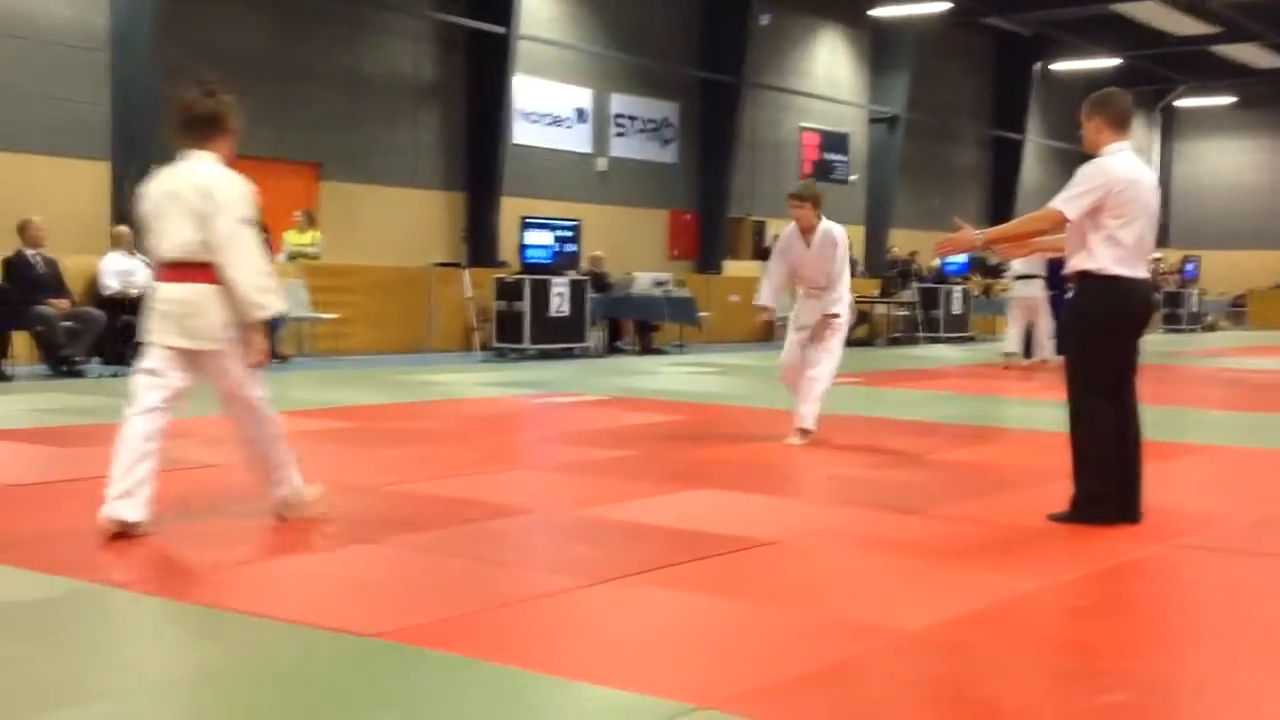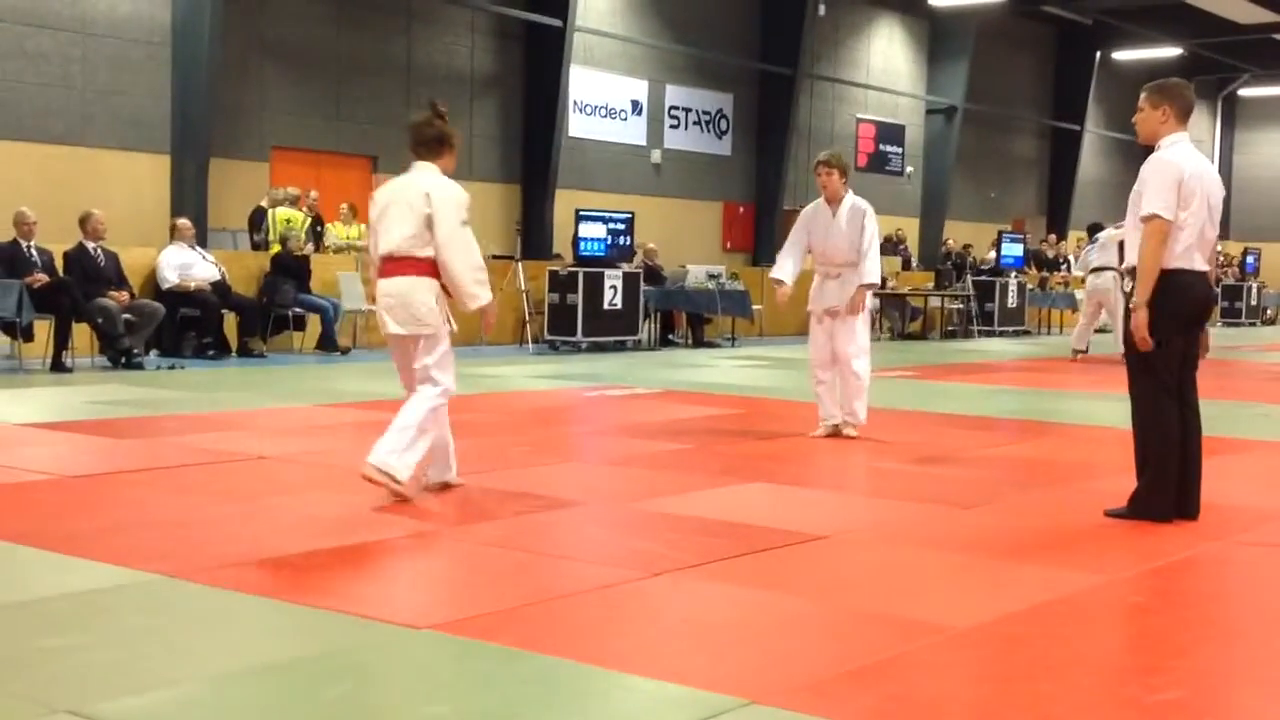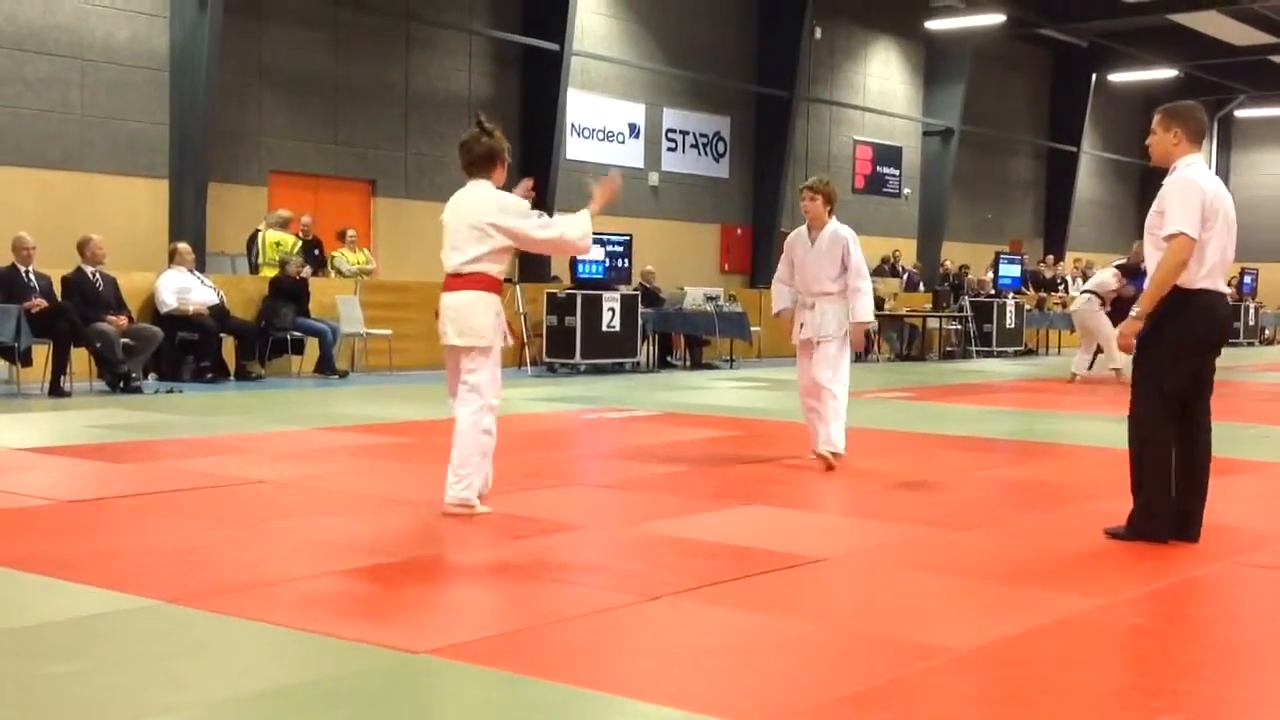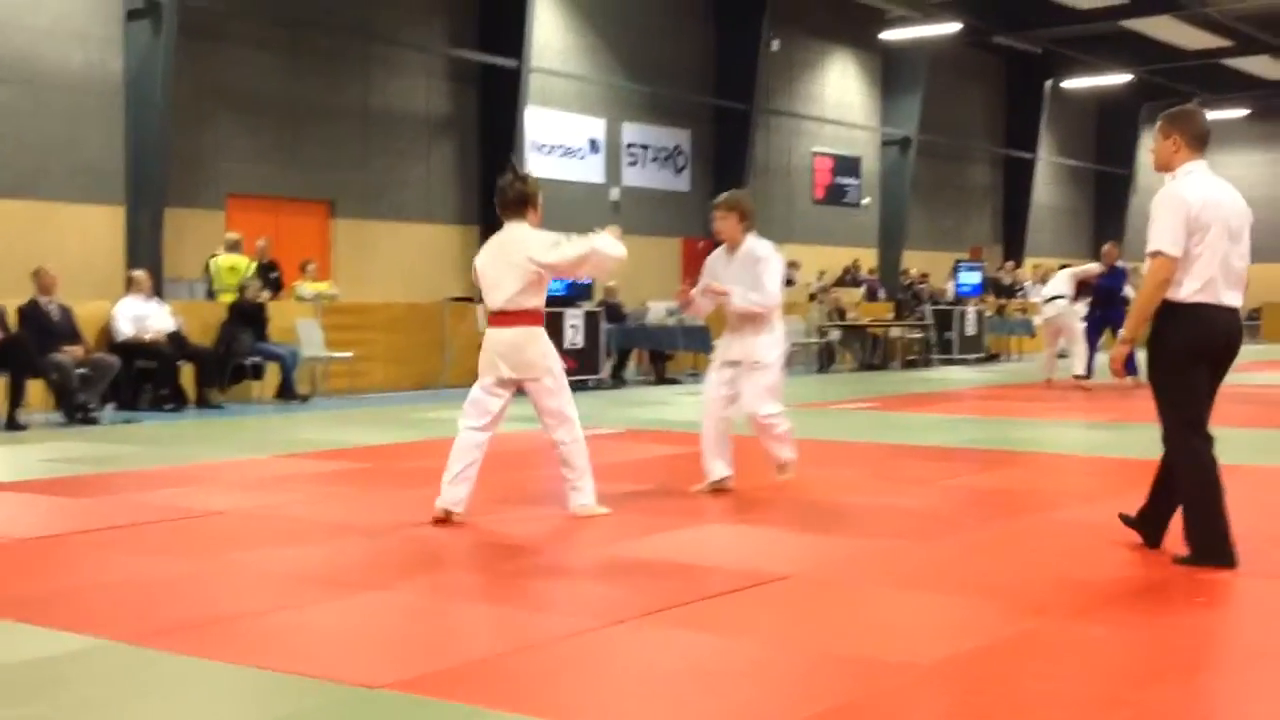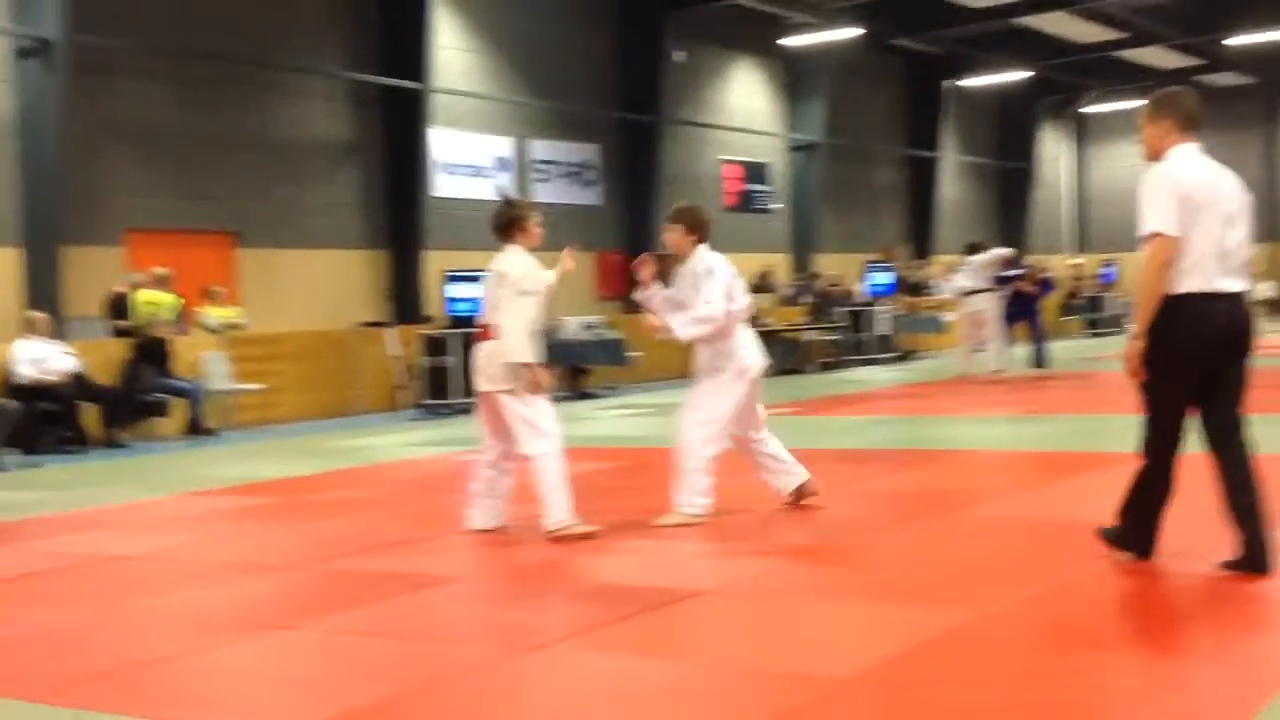
dt=0.7s
person 1, frame 1
left shoulder: (1103, 170)
right shoulder: (1142, 173)
left elbow: (1048, 219)
left wrist: (979, 238)
right wrist: (1035, 246)
left hip: (1101, 294)
right hip: (1131, 292)
left knee: (1091, 398)
right knee: (1118, 396)
left ankle: (1095, 503)
right ankle: (1123, 502)
person 1, frame 2
left shoulder: (1164, 162)
right shoulder: (1206, 168)
left elbow: (1157, 236)
right elbow: (1204, 243)
left wrist: (1139, 304)
right wrist: (1201, 318)
left hip: (1166, 288)
right hip: (1195, 288)
left knee: (1153, 395)
right knee: (1181, 393)
left ankle: (1155, 500)
right ankle: (1182, 499)
person 1, frame 3
left shoulder: (1183, 181)
right shoulder: (1216, 186)
left elbow: (1179, 255)
left wrist: (1138, 314)
left hip: (1184, 308)
right hip: (1212, 308)
left knee: (1150, 412)
right knee: (1191, 415)
left ankle: (1151, 518)
right ankle: (1184, 520)
person 1, frame 4
left shoulder: (1176, 194)
right shoulder: (1232, 197)
left elbow: (1161, 273)
right elbow: (1240, 271)
left wrist: (1125, 337)
left hip: (1184, 322)
right hip: (1225, 323)
left knee: (1187, 435)
right knee: (1185, 429)
left ankle: (1212, 545)
right ankle: (1152, 520)
person 1, frame 5
left shoulder: (1163, 176)
right shoulder: (1229, 180)
left elbow: (1160, 255)
right elbow: (1241, 254)
left wrist: (1137, 331)
left hip: (1184, 314)
right hip: (1231, 312)
left knee: (1163, 429)
right knee: (1225, 430)
left ankle: (1136, 533)
right ankle: (1254, 546)
person 2, frame 1
left shoulder: (157, 184)
right shoulder: (226, 185)
right elbow: (242, 259)
right wrist: (257, 321)
left hip: (167, 301)
right hip: (213, 304)
left knee: (151, 403)
right knee: (250, 406)
left ankle: (122, 508)
right ankle: (290, 496)
person 2, frame 2
left shoulder: (386, 190)
right shoulder: (444, 190)
right elbow: (457, 252)
right wrist: (481, 301)
left hip: (389, 288)
right hip: (419, 289)
left knee: (422, 383)
right knee: (436, 386)
left ankle: (439, 469)
right ankle: (387, 462)
person 2, frame 3
left shoulder: (457, 202)
right shoulder: (502, 206)
right elbow: (560, 236)
right wrist: (595, 204)
left hip: (454, 300)
right hip: (479, 304)
left knee: (468, 399)
right knee: (479, 402)
left ankle: (469, 483)
right ankle: (461, 494)
person 2, frame 4
left shoulder: (489, 248)
right shoulder: (540, 243)
right elbow: (603, 254)
right wrist: (607, 237)
left hip: (496, 337)
right hip: (529, 338)
left knee: (476, 422)
right knee: (562, 421)
left ankle: (449, 502)
right ankle: (582, 500)
person 2, frame 5
left shoulder: (505, 262)
right shoulder: (523, 264)
right elbow: (518, 321)
left wrist: (558, 273)
right wrist: (531, 365)
left hip: (491, 355)
right hip: (507, 357)
left knee: (496, 443)
right knee: (543, 435)
left ankle: (481, 516)
right ankle: (558, 519)
person 3, frame 1
left shoulder: (835, 235)
right shoulder: (789, 237)
left elbow: (840, 279)
right elbow: (775, 273)
left wrist: (828, 319)
right wrist: (766, 308)
left hip: (831, 307)
right hip: (805, 302)
left knee: (817, 366)
right knee: (790, 363)
left ankle: (803, 426)
right ankle: (806, 413)
person 3, frame 2
left shoulder: (861, 210)
right shoulder: (810, 213)
left elbow: (870, 252)
right elbow: (794, 248)
left wrist: (862, 288)
right wrist: (783, 281)
left hip: (853, 287)
right hip: (822, 287)
left knee: (851, 356)
right knee: (821, 358)
left ankle: (851, 419)
right ankle: (830, 420)
person 3, frame 3
left shoulder: (844, 236)
right shoulder: (794, 239)
left elbow: (860, 282)
right elbow: (782, 280)
left wrist: (859, 322)
right wrist: (784, 310)
left hip: (834, 315)
right hip: (805, 316)
left knee: (829, 381)
right knee: (808, 386)
left ankle: (830, 447)
right ankle: (822, 443)
person 3, frame 4
left shoulder: (764, 252)
right shoulder: (716, 259)
left elbow: (768, 299)
right elbow: (704, 302)
left wrist: (728, 295)
right wrist: (689, 300)
left hip: (762, 336)
right hip: (731, 337)
left knee: (759, 407)
right knee: (713, 404)
left ankle: (784, 454)
right ankle: (718, 474)
person 3, frame 5
left shoulder: (710, 266)
right shoulder: (687, 269)
left elbow: (710, 313)
right elbow: (675, 308)
left wrist: (667, 324)
right wrist: (649, 286)
left hip: (730, 353)
right hip: (721, 354)
left knee: (695, 426)
right knee: (747, 428)
left ankle: (689, 506)
right ankle: (796, 482)
